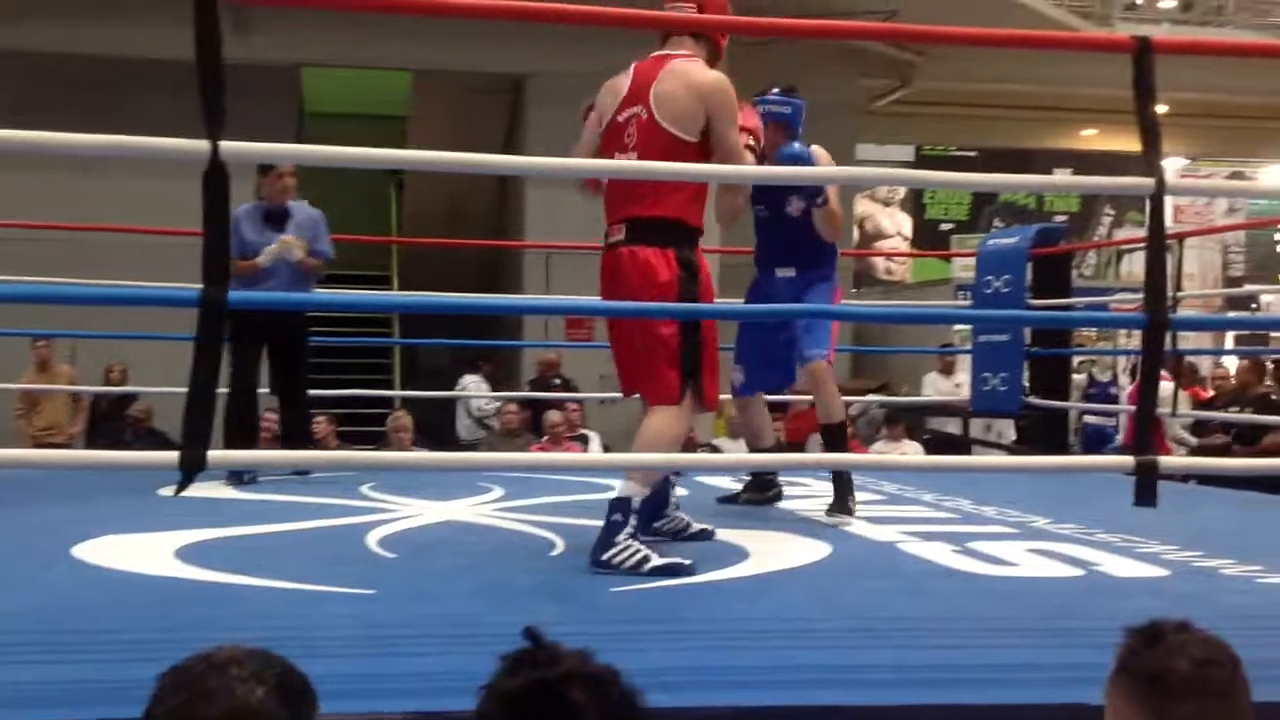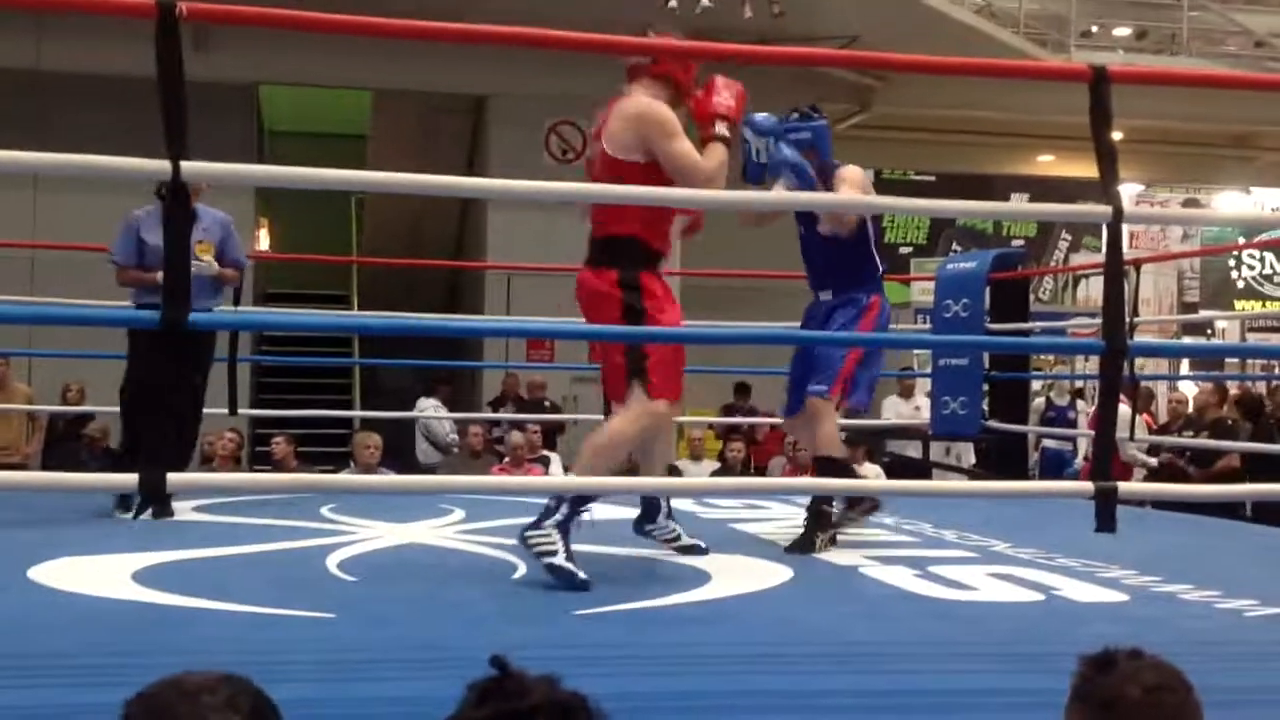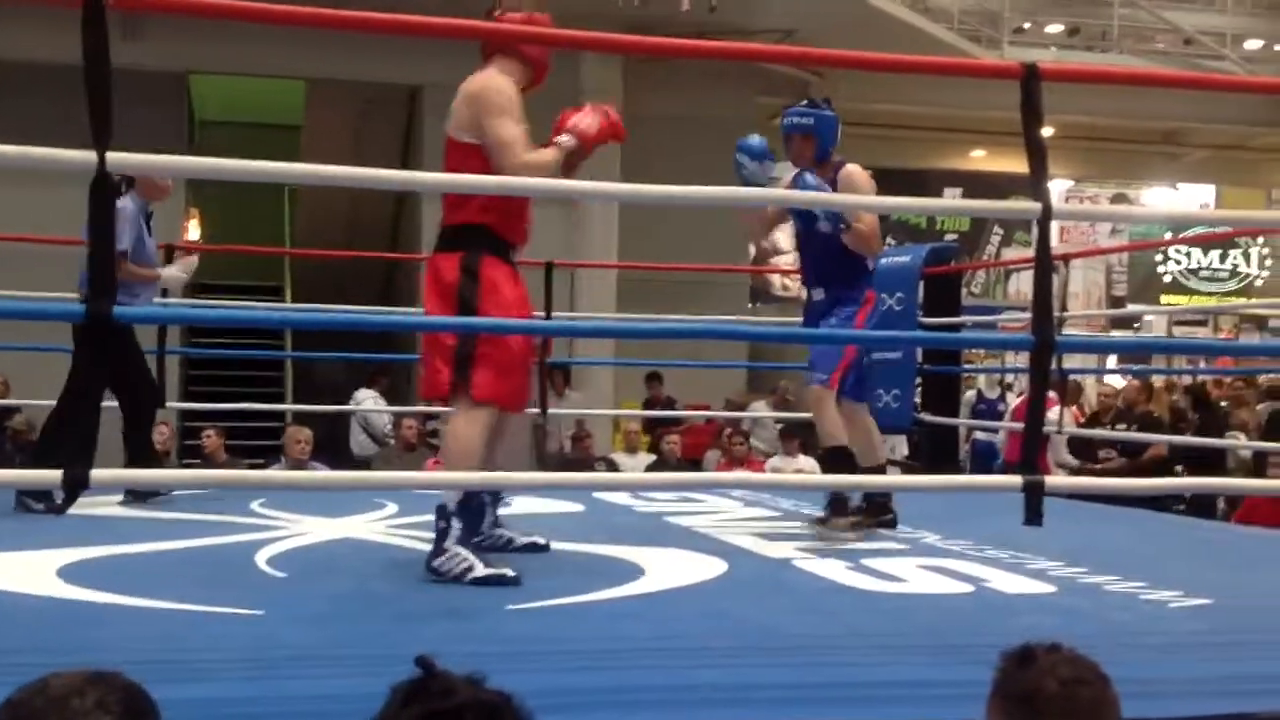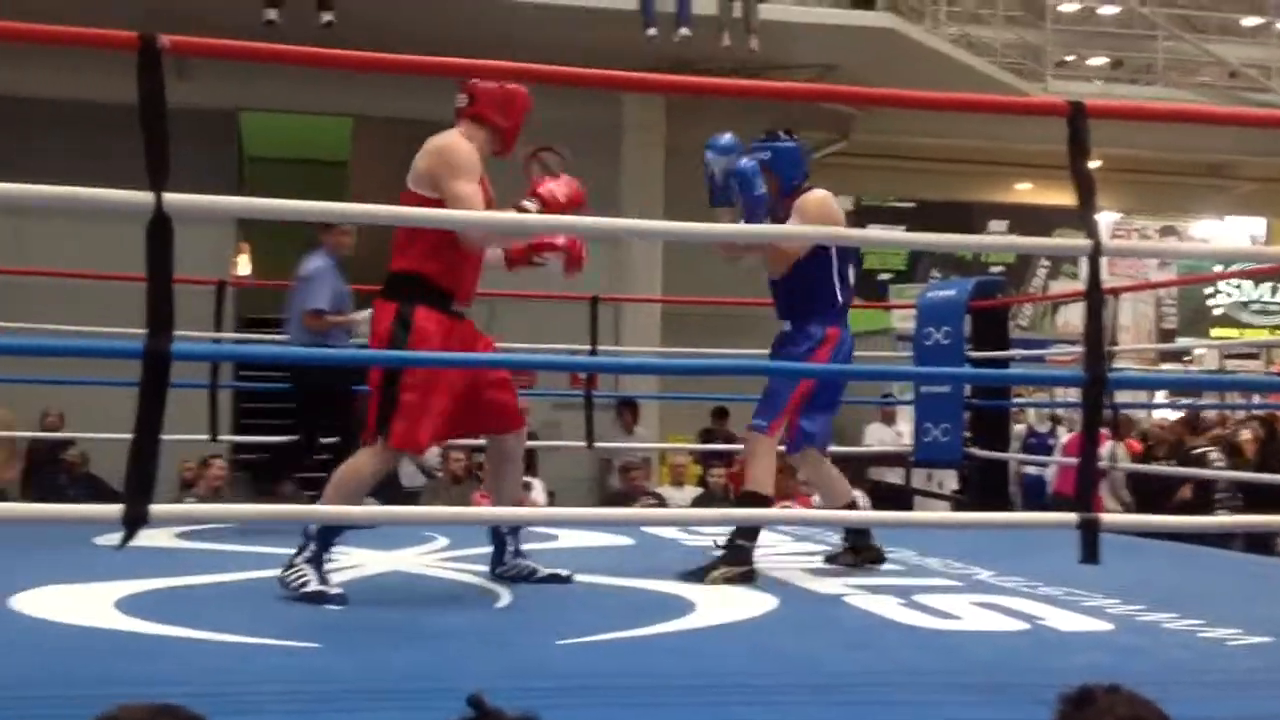
dt=0.7s
person 1, frame 1
left shoulder: (619, 83)
right shoulder: (707, 82)
right elbow: (734, 188)
right wrist: (748, 138)
left hip: (621, 251)
right hip: (666, 255)
left knee: (665, 391)
right knee: (680, 397)
left ankle: (655, 507)
right ankle: (618, 533)
person 1, frame 2
left shoulder: (614, 116)
right shoulder: (650, 112)
right elbow: (707, 182)
right wrist: (721, 124)
left hip: (621, 273)
right hip: (625, 277)
left knee: (660, 402)
right knee: (645, 404)
left ankle: (655, 514)
right ankle: (552, 522)
person 1, frame 3
left shoulder: (492, 95)
right shoulder: (492, 88)
left elbow: (515, 178)
right elbow: (519, 171)
left wrist: (574, 143)
right wrist: (573, 139)
left hip: (488, 264)
right hip: (474, 264)
left knee: (506, 398)
right knee: (478, 399)
left ankle: (480, 520)
right ankle: (449, 541)
person 1, frame 4
left shoulder: (463, 160)
right shoulder: (454, 149)
left elbow: (481, 249)
right elbow: (479, 236)
left wrist: (544, 245)
right wrist: (542, 203)
left hip: (449, 319)
right hip: (415, 317)
left knee: (507, 429)
right knee: (389, 443)
left ankle: (508, 553)
right ankle: (306, 558)
person 2, frame 1
left shoulder: (816, 158)
left elbow: (832, 233)
left wrist: (816, 190)
left hip: (814, 281)
right hip: (768, 285)
left knee: (817, 367)
right knee: (745, 389)
left ankle: (842, 482)
right ankle: (765, 481)
person 2, frame 2
left shoulder: (849, 175)
right shoulder: (792, 182)
left elbow: (844, 223)
right elbow: (754, 217)
left wrist: (808, 181)
right wrist: (754, 167)
left hip: (859, 305)
right hip: (823, 306)
left knee: (821, 402)
right knee: (800, 417)
left ankle: (821, 521)
right ankle: (856, 494)
person 2, frame 3
left shoulder: (852, 177)
right shoulder: (796, 182)
left elbow: (871, 244)
right elbow: (758, 231)
left wrist: (834, 217)
right wrist: (753, 186)
left hip: (854, 301)
right hip: (821, 303)
left knee: (821, 391)
right knee: (850, 403)
left ankle: (842, 503)
right ankle: (879, 503)
person 2, frame 4
left shoulder: (816, 203)
right shoulder: (779, 207)
left elbow: (776, 265)
right elbow: (731, 249)
left wrist: (754, 205)
right wrist: (721, 191)
left hip: (821, 337)
right hip: (801, 338)
left knee: (761, 435)
right knee: (804, 449)
left ankle: (738, 555)
right ankle: (862, 542)
person 3, frame 1
left shoulder: (311, 217)
right shoulder: (242, 217)
left elbow: (318, 268)
right elbow: (234, 268)
left wrist: (298, 257)
right wrist: (263, 260)
left hip: (291, 313)
right hip: (248, 312)
left knee: (292, 387)
right knee: (242, 387)
left ankle: (298, 454)
person 3, frame 2
left shoulder: (219, 222)
right shoulder: (141, 220)
left elbow: (235, 276)
right elbow: (123, 275)
left wrist: (212, 270)
right wrist: (160, 277)
left hip: (197, 324)
right hip: (152, 321)
left knee: (185, 410)
right knee: (140, 405)
left ankle: (157, 493)
right ankle: (132, 487)
person 3, frame 3
left shoulder: (140, 216)
right shoulder: (124, 210)
right elbow: (113, 267)
left wrist: (173, 270)
right wrist: (162, 276)
left hip: (117, 321)
right hip: (103, 319)
left knee: (142, 397)
right knee: (80, 404)
right ankle: (36, 486)
person 3, frame 4
left shoulder: (322, 266)
right shoulder: (321, 268)
right elbow: (313, 320)
left wrist: (349, 322)
right wrist: (353, 320)
left hip: (307, 361)
left knee: (308, 442)
right knee: (348, 435)
